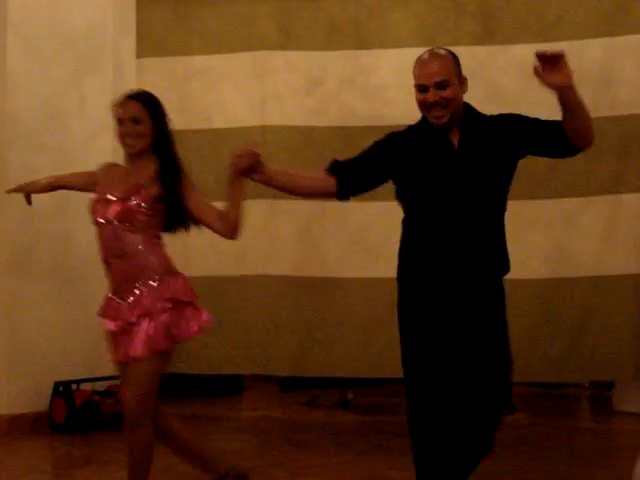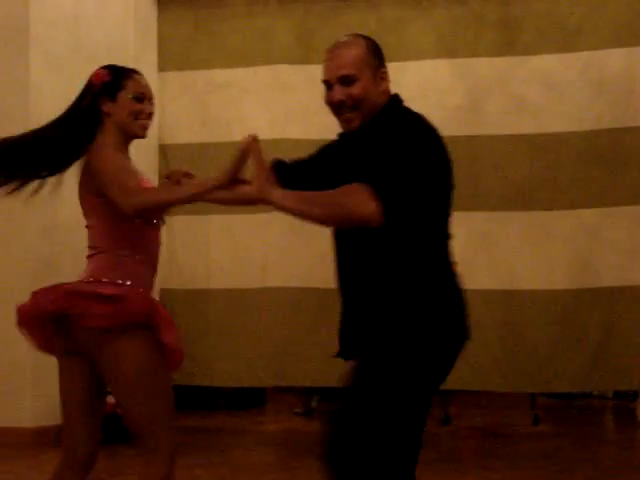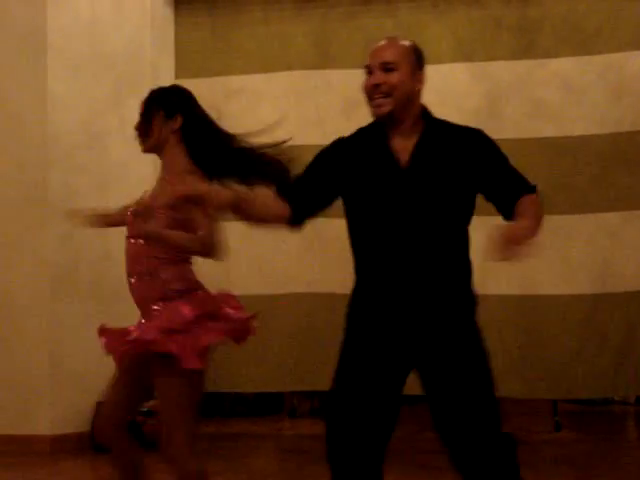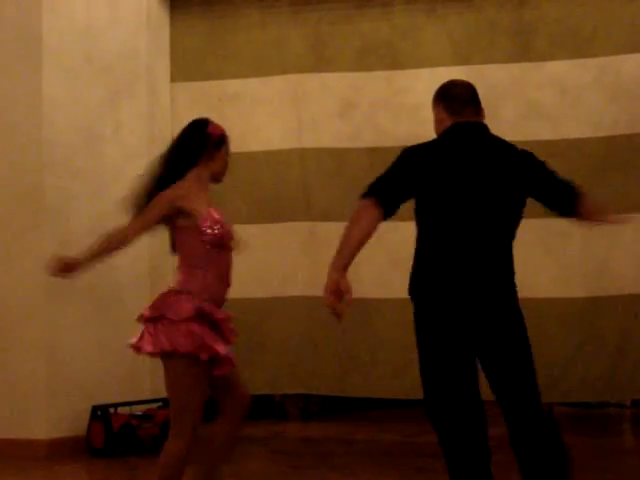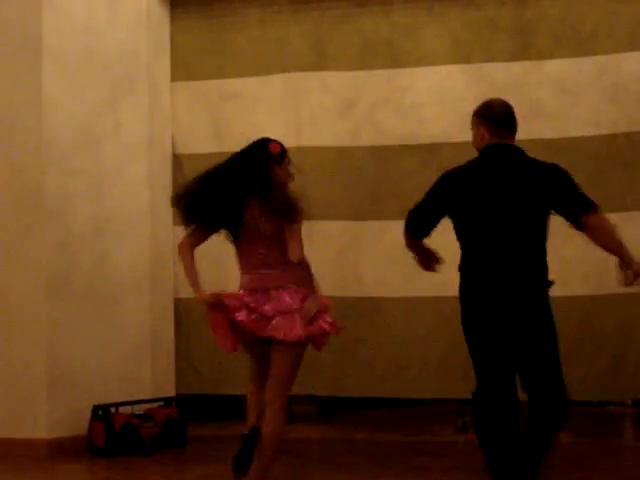
dt=0.7s
person 1, frame 1
left shoulder: (501, 132)
right shoulder: (398, 147)
left elbow: (579, 140)
right elbow: (334, 182)
left wrist: (565, 91)
right wrist: (265, 174)
left hip: (482, 288)
right hip: (421, 288)
left knee: (488, 397)
right knee: (428, 401)
person 1, frame 2
left shoulder: (405, 135)
right shoulder: (358, 144)
left elbow: (365, 209)
right elbow: (289, 177)
left wrist: (276, 195)
left hip: (413, 331)
right hip: (387, 330)
person 1, frame 3
left shoulder: (465, 145)
right shoulder: (346, 153)
left elbow: (526, 198)
right elbow: (285, 206)
left wrist: (522, 226)
right wrist: (231, 199)
left hip: (448, 319)
right hip: (370, 320)
person 1, frame 4
left shoulder: (422, 159)
right shoulder: (517, 160)
left elbow: (372, 206)
right elbow: (573, 202)
left wrist: (337, 269)
right wrist: (601, 213)
left hip: (444, 307)
right hip: (497, 300)
left knee: (455, 415)
right knee: (524, 408)
person 1, frame 5
left shoulder: (454, 180)
right shoulder: (544, 174)
left elbow: (413, 229)
right elbow: (589, 218)
left wrist: (422, 253)
left hip: (479, 306)
right hip: (525, 303)
left knee: (495, 397)
right knee: (548, 397)
person 2, frame 1
left shoulder: (170, 179)
right shoulder: (109, 174)
left elbow: (228, 228)
right elbow: (61, 180)
left wrist: (235, 177)
right wrist: (28, 186)
left hip: (157, 300)
right hip: (124, 304)
left knee: (136, 407)
right knee: (143, 412)
person 2, frame 2
left shoulder: (98, 162)
right shoulder: (107, 152)
right elbow: (132, 203)
left wrist: (170, 186)
right wrist: (215, 182)
left hip: (85, 309)
right hip: (117, 309)
person 2, frame 3
left shoulder: (193, 183)
right shoulder: (165, 184)
left elbow: (209, 247)
right elbow: (135, 215)
left wrist: (151, 228)
right wrist: (113, 217)
left hip: (177, 323)
right hip: (158, 325)
left knee: (175, 447)
right knee: (109, 424)
person 2, frame 4
left shoulder: (203, 203)
right shoulder: (176, 196)
right elbow: (126, 232)
right wrist: (80, 262)
left hip: (204, 321)
right hip: (183, 320)
left knee: (237, 403)
right knee: (186, 427)
person 2, frame 5
left shoulder: (224, 207)
right shoulder: (286, 208)
left elbow: (185, 246)
right elbow: (296, 258)
left wrist: (199, 291)
right wrist: (312, 296)
left hip: (251, 307)
right hip: (290, 305)
left knee: (260, 382)
right knee: (276, 400)
left ankle: (252, 433)
